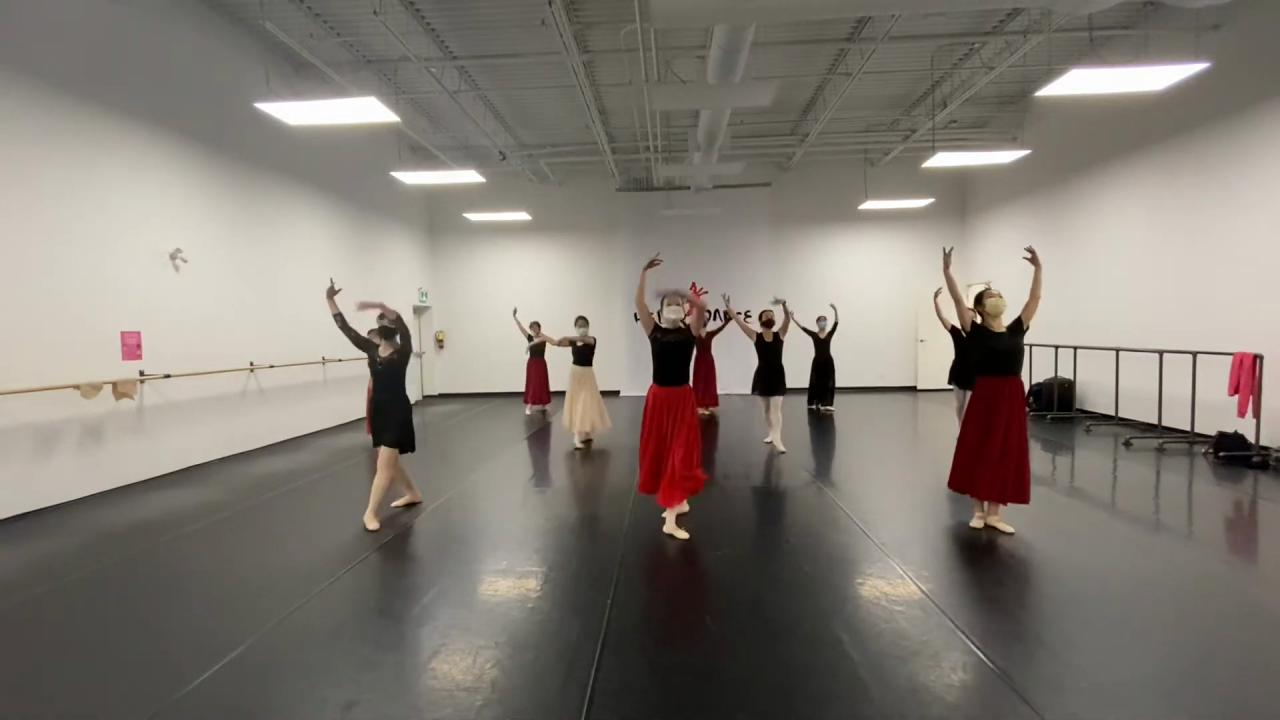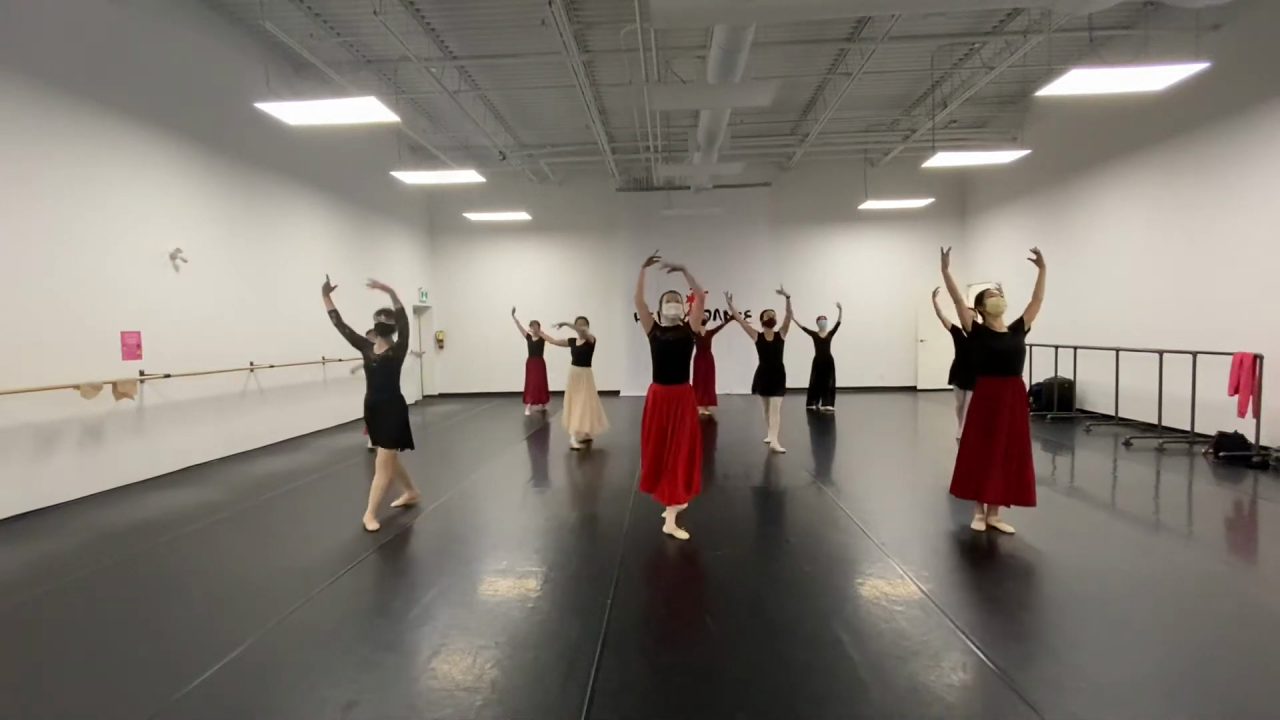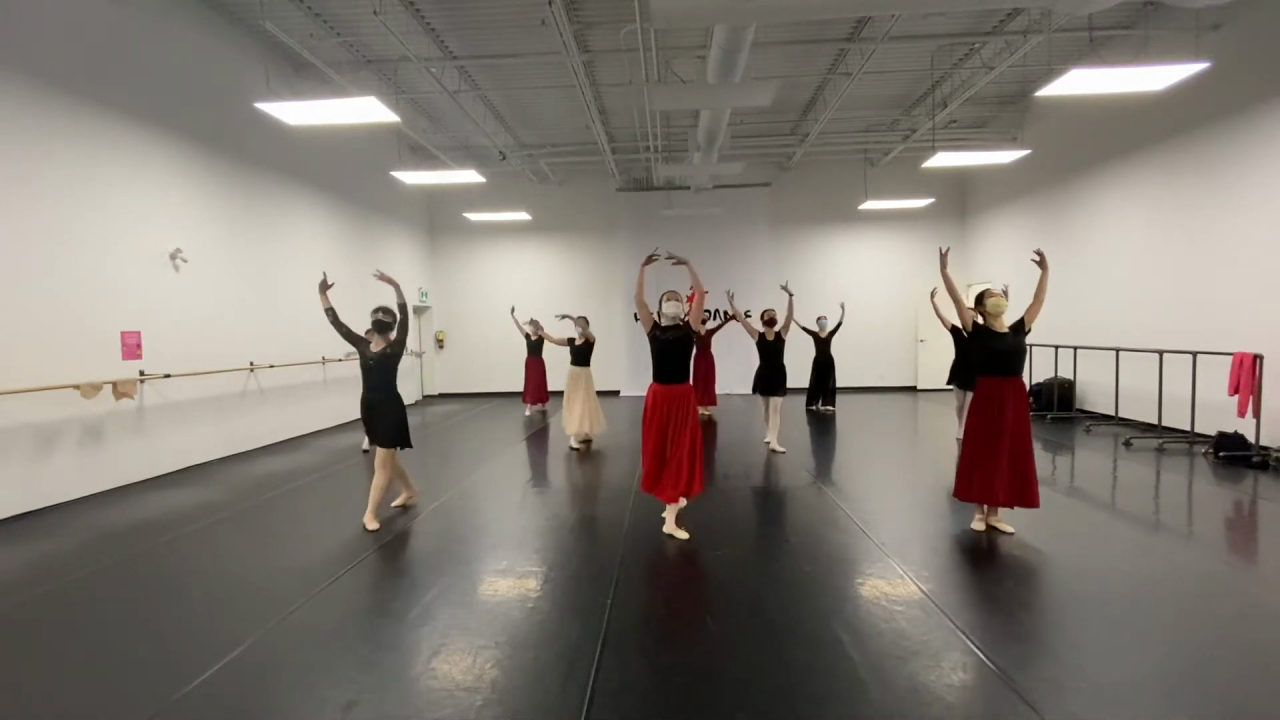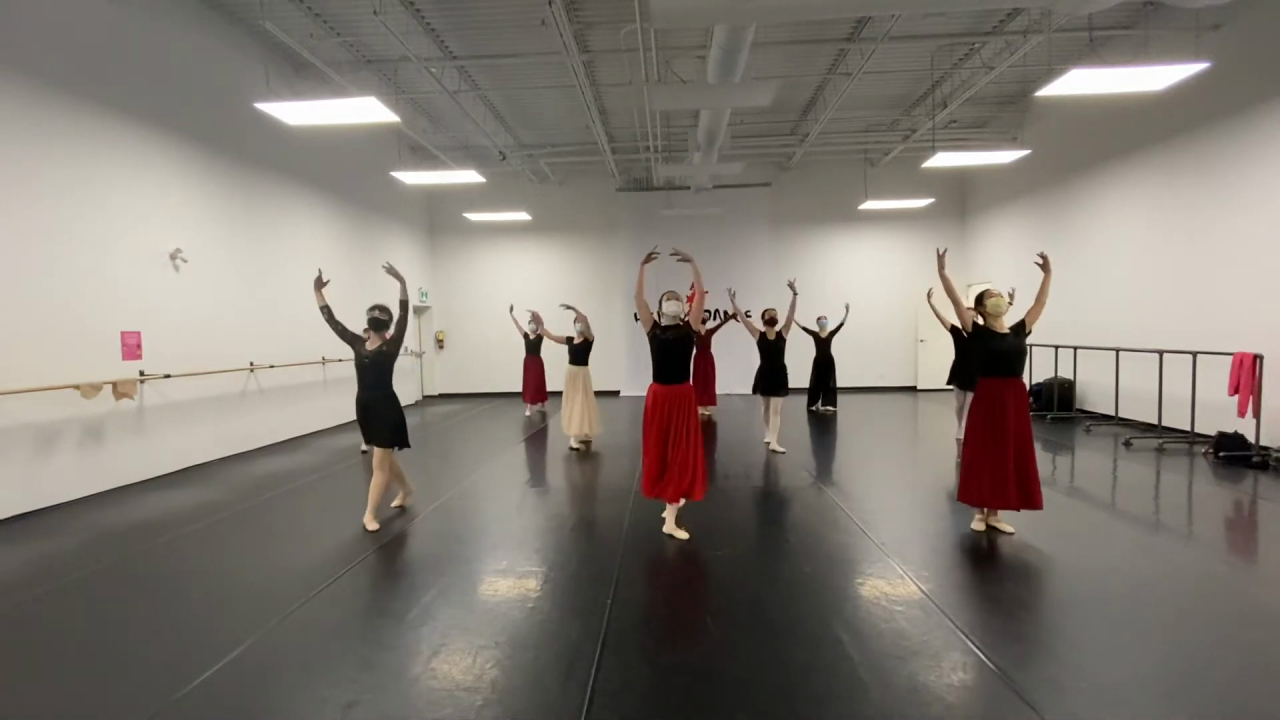
dt=0.1s
person 1, frame 1
left shoulder: (690, 332)
right shoulder: (654, 331)
left elbow: (701, 306)
right elbow: (638, 302)
left wrist: (681, 293)
right wrist: (644, 271)
left hip: (682, 397)
right hip: (658, 396)
left knee: (680, 454)
right knee: (659, 451)
left ankle: (670, 520)
right ankle: (677, 503)
person 1, frame 2
left shoulder: (690, 330)
right shoulder: (653, 330)
left elbow: (700, 297)
right elbow: (638, 300)
left wrist: (684, 271)
right wrist: (643, 269)
left hip: (682, 396)
right hip: (658, 395)
left knee: (680, 453)
right knee: (659, 451)
left ankle: (670, 520)
right ankle: (675, 501)
person 1, frame 3
left shoulder: (690, 329)
right shoulder: (653, 329)
left elbow: (700, 295)
right elbow: (638, 299)
left wrist: (688, 266)
right wrist: (643, 267)
left hip: (683, 395)
right hip: (658, 395)
left knee: (680, 453)
right knee: (659, 451)
left ankle: (670, 520)
right ankle: (675, 499)
person 1, frame 4
left shoulder: (690, 329)
right shoulder: (653, 329)
left elbow: (701, 294)
right elbow: (638, 298)
left wrist: (692, 263)
right wrist: (642, 266)
left hip: (683, 396)
right hip: (658, 395)
left knee: (681, 453)
right knee: (659, 452)
left ankle: (670, 520)
right ankle: (672, 500)
person 2, frame 1
left shoulder: (1016, 330)
right shoulder: (975, 332)
left elbow: (1035, 299)
right elbow: (958, 300)
left wrist: (1038, 268)
right wrist: (947, 270)
left hip: (1013, 396)
right hip: (985, 396)
left knee: (1007, 455)
right knee: (979, 453)
left ankle: (994, 513)
right ankle: (979, 510)
person 2, frame 2
left shoulder: (1017, 330)
right shoulder: (976, 332)
left elbow: (1037, 300)
right elbow: (958, 300)
left wrist: (1042, 269)
right wrist: (946, 270)
left hip: (1014, 397)
right hip: (986, 396)
left knee: (1008, 456)
right knee: (981, 454)
left ankle: (994, 514)
right ankle: (980, 512)
person 2, frame 3
left shoulder: (1018, 330)
right shoulder: (976, 333)
left elbow: (1038, 301)
right elbow: (958, 301)
left wrist: (1045, 271)
right wrist: (944, 270)
left hip: (1015, 398)
right hip: (987, 398)
left knee: (1010, 457)
right knee: (982, 456)
left ankle: (994, 514)
right ankle: (980, 513)
person 2, frame 4
left shoulder: (1019, 331)
right shoulder: (977, 333)
left elbow: (1039, 303)
right elbow: (957, 302)
left wrist: (1048, 274)
right wrist: (942, 272)
left hip: (1016, 399)
right hip: (988, 398)
left knee: (1011, 457)
right knee: (983, 456)
left ankle: (994, 514)
right ankle: (980, 513)
person 3, frame 1
left shoulder: (403, 351)
right shoulder: (372, 349)
left elbow: (403, 327)
right elbow: (345, 328)
left wrist: (380, 306)
right wrist: (331, 300)
left hip: (397, 408)
right hip: (377, 407)
left knee: (384, 463)
right knee: (390, 459)
left ankle: (370, 512)
right ankle: (413, 493)
person 3, frame 2
left shoulder: (398, 349)
right shoulder: (366, 347)
left elbow: (402, 321)
right elbow: (340, 325)
left wrist: (389, 292)
right wrist: (326, 297)
left hip: (392, 407)
right hip: (372, 407)
left knee: (383, 463)
right knee: (389, 457)
left ankle: (370, 513)
right ankle: (411, 492)
person 3, frame 3
left shoulder: (395, 348)
right shoulder: (363, 346)
left elbow: (404, 317)
right elbow: (336, 323)
left wrist: (396, 287)
right wrist: (323, 295)
left hip: (389, 406)
right hip: (369, 405)
left knee: (382, 463)
right knee: (387, 457)
left ankle: (370, 514)
right ankle: (409, 490)
person 3, frame 4
left shoulder: (392, 346)
right shoulder: (358, 344)
left elbow: (403, 315)
right elbow: (332, 321)
left wrist: (401, 283)
right wrist: (318, 292)
left hip: (385, 406)
right hip: (364, 405)
left knee: (379, 463)
right knee: (384, 457)
left ankle: (369, 514)
right ankle: (405, 488)
